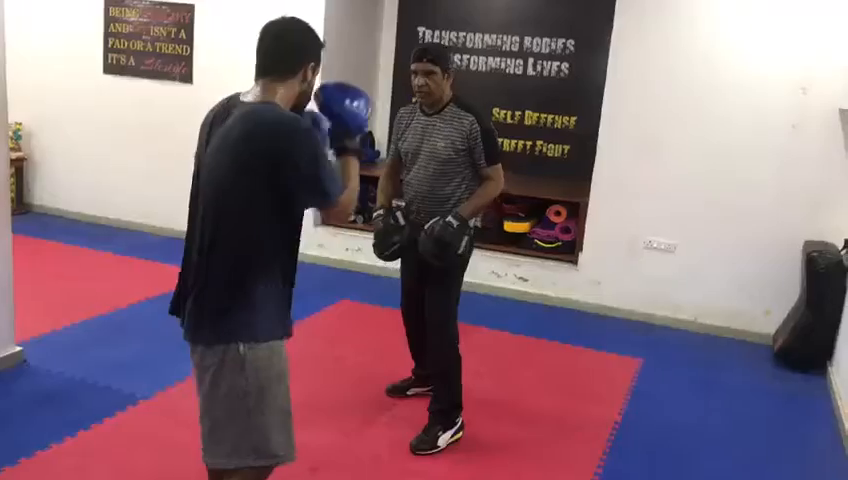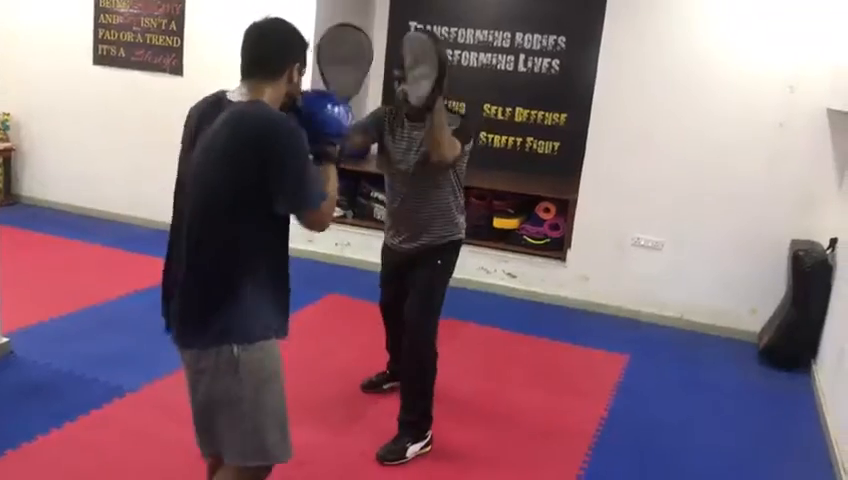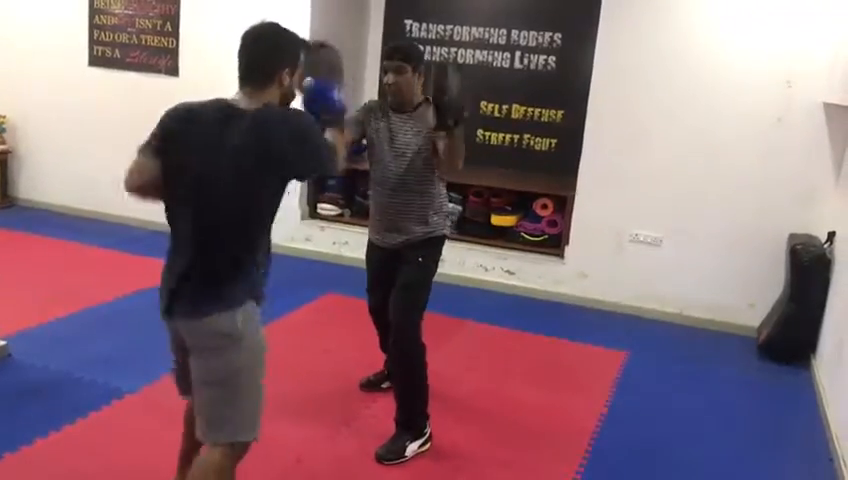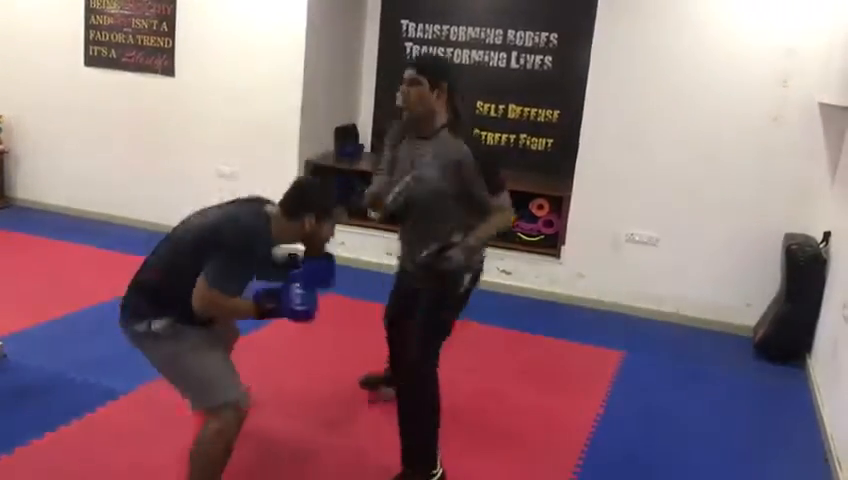
dt=0.7s
person 1, frame 1
left shoulder: (223, 113)
right shoulder: (290, 131)
right elbow: (341, 208)
right wrist: (348, 150)
left hip: (207, 304)
right hip: (243, 318)
left knee: (224, 432)
person 1, frame 2
left shoulder: (207, 110)
right shoulder: (277, 130)
right elbow: (318, 216)
right wrist: (328, 155)
left hip: (196, 306)
right hip: (232, 319)
left knee: (225, 432)
person 1, frame 3
left shoulder: (186, 117)
right shoulder: (286, 128)
left elbow: (140, 180)
right elbow: (333, 159)
right wrist: (333, 120)
left hip: (182, 291)
right hip: (225, 303)
left knee: (204, 393)
right knee: (229, 440)
person 1, frame 4
left shoulder: (265, 217)
right shoulder: (245, 233)
left elbow: (256, 269)
right elbow: (204, 304)
left wrist: (294, 271)
right wrist: (264, 307)
left hip: (181, 302)
right hip: (157, 316)
left knee: (225, 336)
right knee: (232, 404)
left ankle: (216, 402)
person 2, frame 1
left shoulder: (471, 123)
right shoulder: (404, 117)
left elbow: (494, 181)
right elbow: (392, 170)
left wrist: (457, 218)
right wrist: (382, 209)
left hip: (449, 236)
right hip: (413, 232)
left knee: (441, 319)
right knee: (412, 310)
left ankle: (448, 418)
right ankle: (425, 375)
person 2, frame 2
left shoulder: (453, 126)
right shoulder: (387, 119)
left elbow: (441, 156)
right elbow: (349, 139)
left wrist: (434, 100)
left hip: (439, 243)
right hip: (398, 239)
left knee: (419, 326)
right knee: (391, 310)
left ankle: (416, 431)
right ankle: (398, 370)
person 2, frame 3
left shoulder: (436, 117)
right shoulder: (372, 113)
left elbow: (451, 163)
left wrist: (452, 122)
left hip: (422, 238)
right hip: (381, 236)
left knee: (404, 324)
right knee: (379, 310)
left ankle: (414, 429)
right ankle: (394, 369)
person 2, frame 4
left shoulder: (464, 153)
right shoulder: (402, 137)
left elbow: (502, 212)
right elbow: (376, 192)
left wrist: (463, 249)
right wrist: (387, 200)
left hip: (450, 270)
right hip: (417, 264)
left knee: (416, 360)
right knee: (397, 321)
right ankle: (399, 375)
